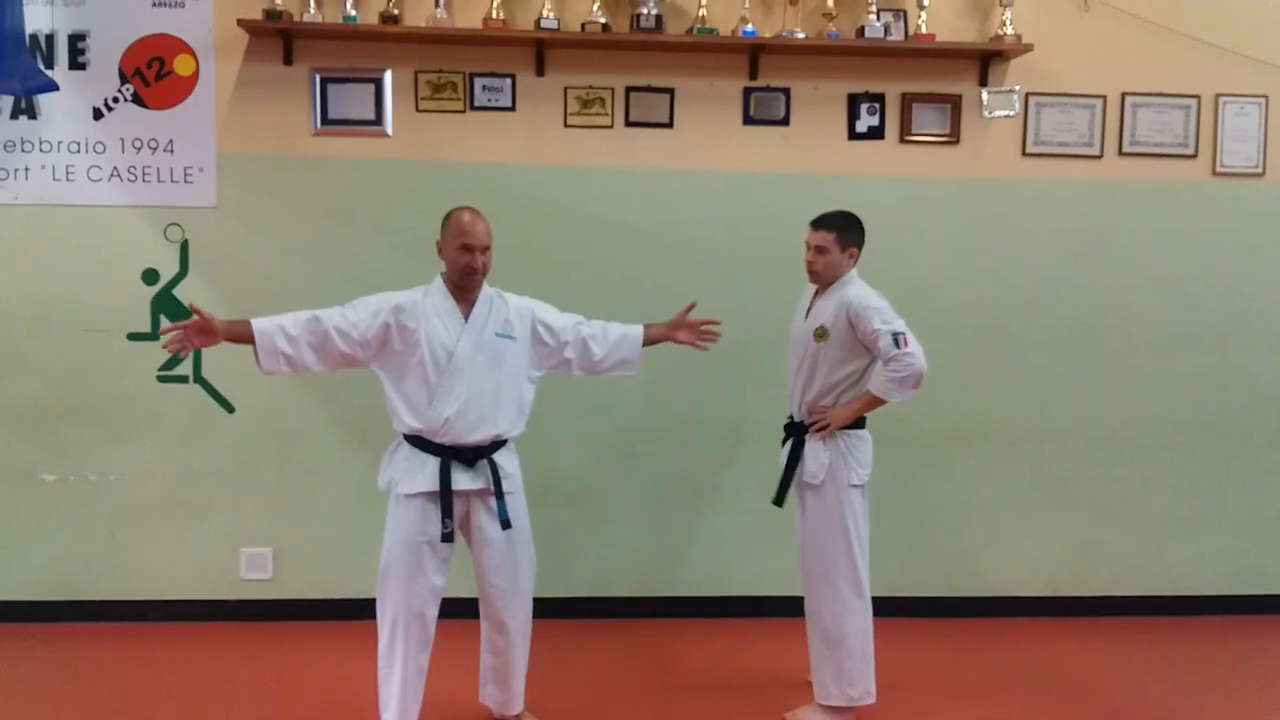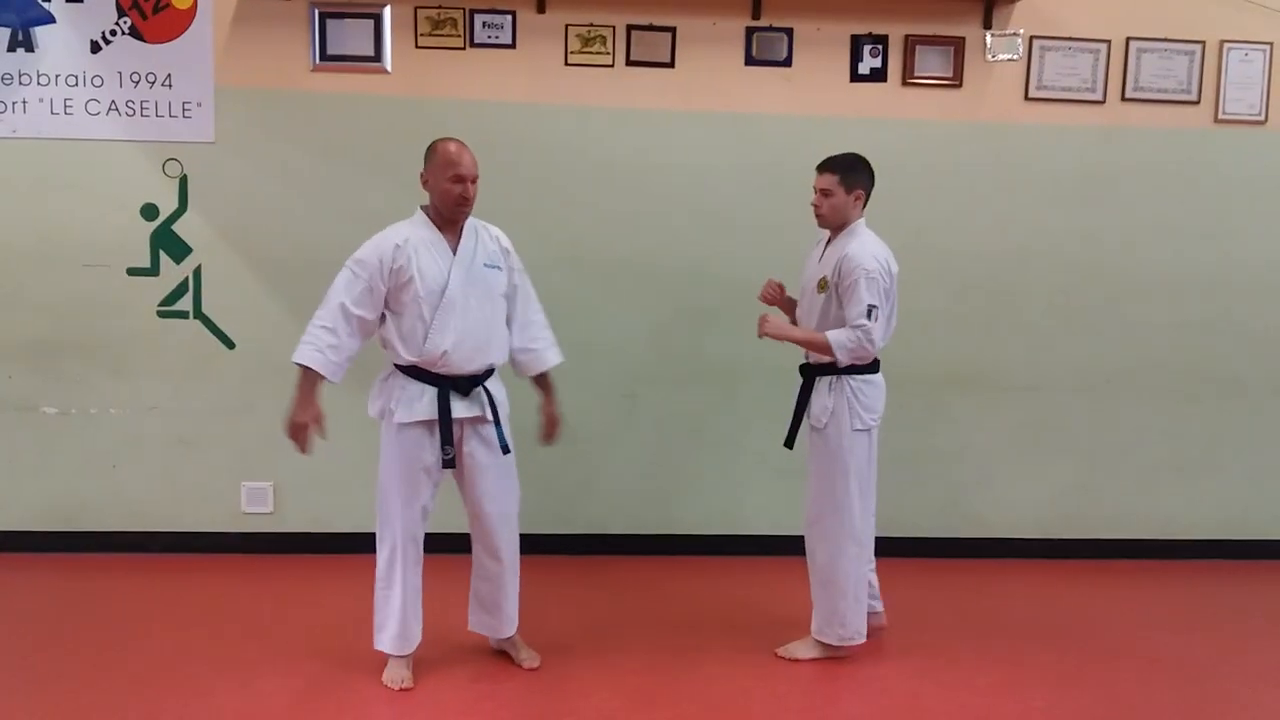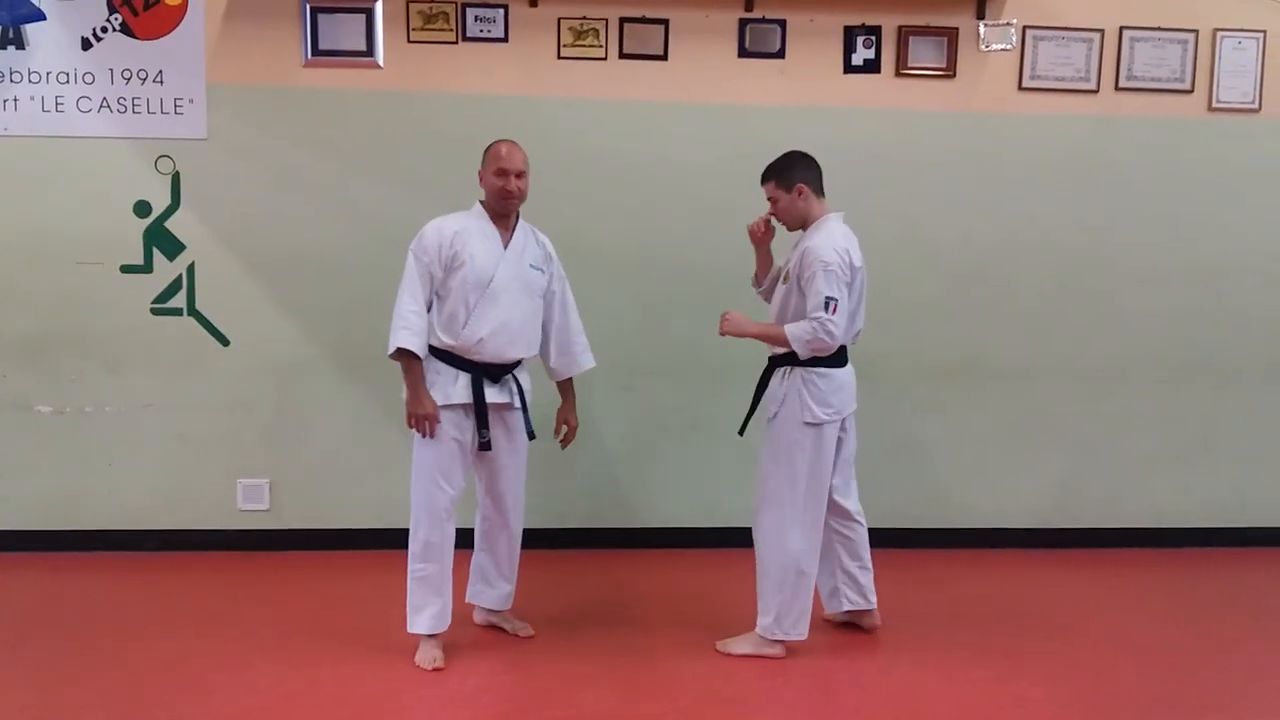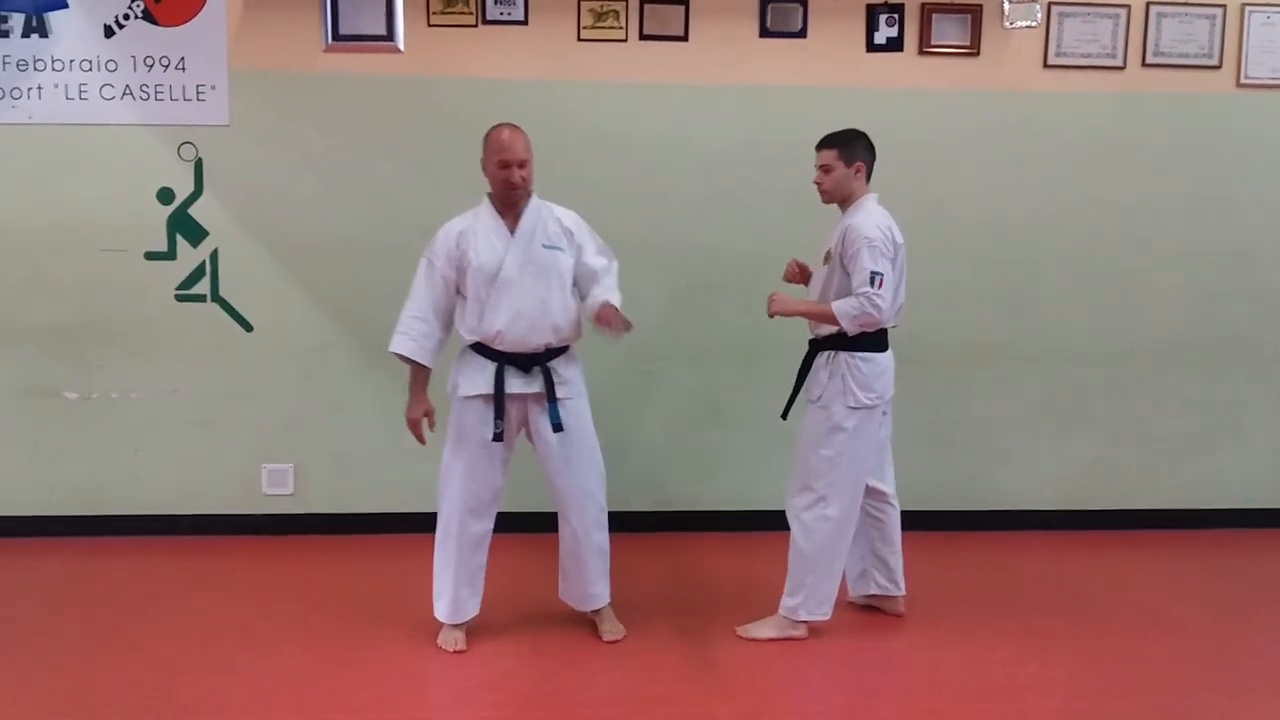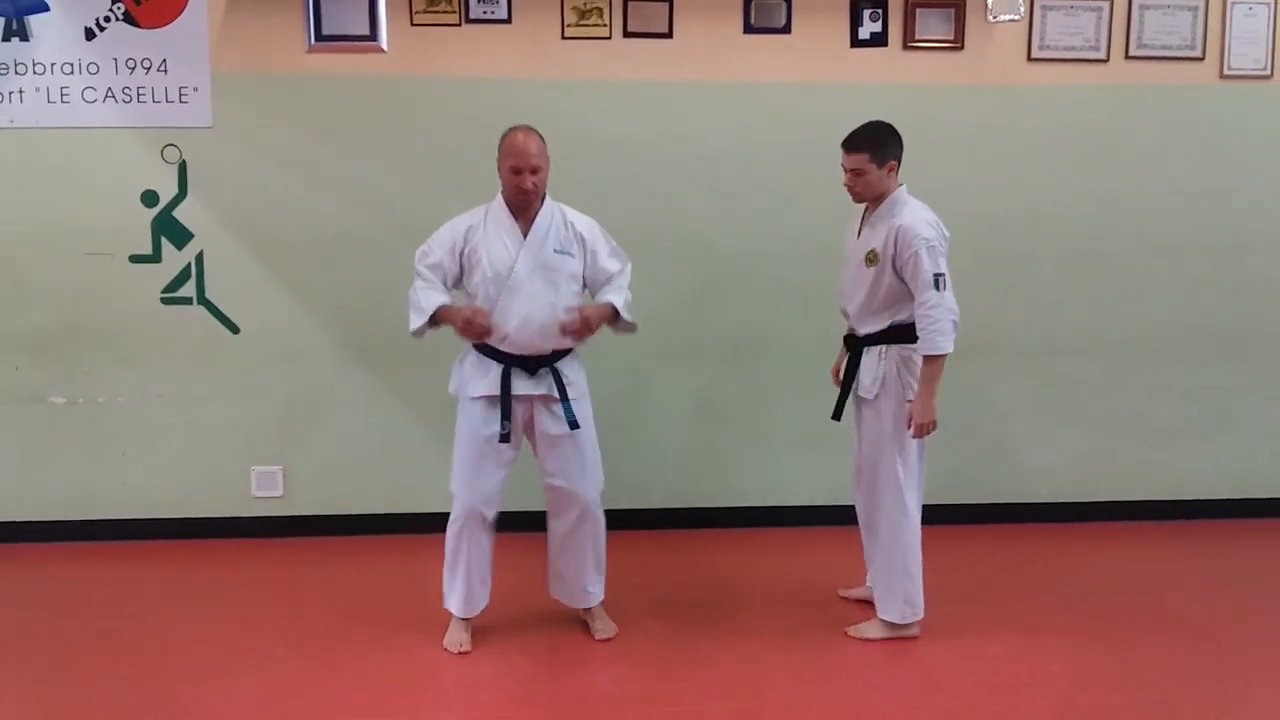
dt=1s
person 1, frame 1
left shoulder: (522, 316)
right shoulder: (397, 313)
left elbow: (592, 339)
right elbow: (317, 332)
left wrist: (664, 332)
right wrist: (226, 331)
left hip: (494, 473)
right hip: (423, 474)
left knee: (509, 595)
right knee: (407, 599)
person 1, frame 2
left shoulder: (496, 244)
right shoulder: (389, 247)
left elbow: (525, 320)
right elbow: (340, 322)
left wrist: (548, 393)
right wrist: (306, 397)
left hip: (482, 399)
right hip: (414, 402)
left knee: (498, 523)
right knee: (402, 525)
left ankle: (503, 631)
right ankle: (399, 648)
person 1, frame 3
left shoulder: (540, 249)
right shoulder: (442, 235)
left elbow: (560, 326)
right elbow: (411, 313)
left wrist: (569, 400)
right wrist: (416, 389)
left hip: (507, 390)
right hip: (447, 386)
left knee: (506, 504)
right knee: (435, 506)
left ankle: (490, 604)
right ankle: (430, 627)
person 1, frame 4
left shoulder: (567, 225)
right shoulder: (457, 235)
left elbow: (603, 279)
right elbow: (426, 314)
left wrist: (607, 309)
right wrist: (418, 392)
left hip: (556, 378)
right hip: (484, 379)
left knee: (582, 490)
right knee: (466, 496)
left ankle: (597, 603)
right ankle: (453, 612)
person 1, frame 5
left shoulder: (579, 228)
right shoulder: (466, 229)
left elbow: (618, 276)
right elbow: (424, 279)
left wrist: (603, 310)
right wrist: (451, 312)
left hip: (559, 379)
right hip: (489, 381)
left knee: (580, 494)
right knee: (473, 498)
left ankle: (586, 599)
right ankle: (461, 611)
person 2, frame 1
left shoulder: (859, 303)
right shoulder: (814, 295)
left elbow: (909, 364)
left wrist: (850, 410)
right wrist: (811, 410)
left hip: (835, 449)
right hip: (810, 445)
left knee: (836, 572)
right knee: (821, 568)
right ankle: (838, 670)
person 2, frame 2
left shoulder: (863, 257)
right shoulder: (828, 246)
left elbow: (862, 342)
left wrist: (788, 331)
right wrist: (787, 303)
left hip: (848, 393)
right hip: (833, 390)
left knee: (836, 515)
right knee: (846, 510)
left ankle: (837, 632)
right ankle: (864, 608)
person 2, frame 3
left shoulder: (822, 249)
right shoulder: (826, 237)
left elbow: (822, 333)
right elbow: (777, 295)
left wrist: (748, 328)
right wrist: (762, 251)
left hip: (807, 387)
right hip: (826, 383)
left knee: (786, 510)
right knee: (835, 499)
left ankle: (774, 631)
right ankle: (858, 604)
person 2, frame 4
left shoulder: (864, 227)
right shoulder: (861, 222)
left elbow: (869, 308)
left wrist: (796, 307)
right wrist: (813, 279)
left hip: (850, 370)
right hip: (860, 366)
left knee: (820, 493)
right knee: (870, 485)
left ankle: (795, 613)
right ankle: (885, 589)
person 2, frame 5
left shoulder: (913, 226)
right shoulder: (867, 218)
left elbow: (938, 314)
left wrist: (926, 395)
right wrist: (846, 350)
left hip: (897, 364)
right hip: (870, 362)
left knee: (894, 488)
right knee: (871, 480)
left ankle: (901, 612)
right ankle: (885, 582)
